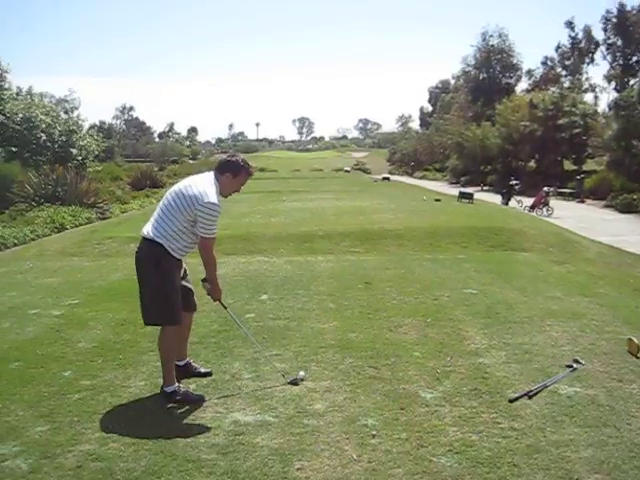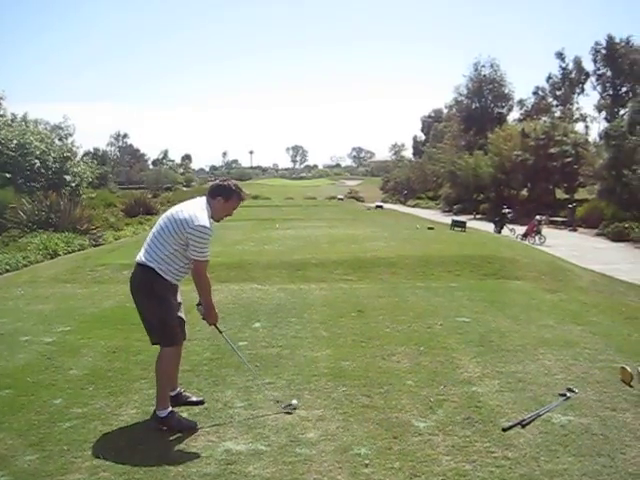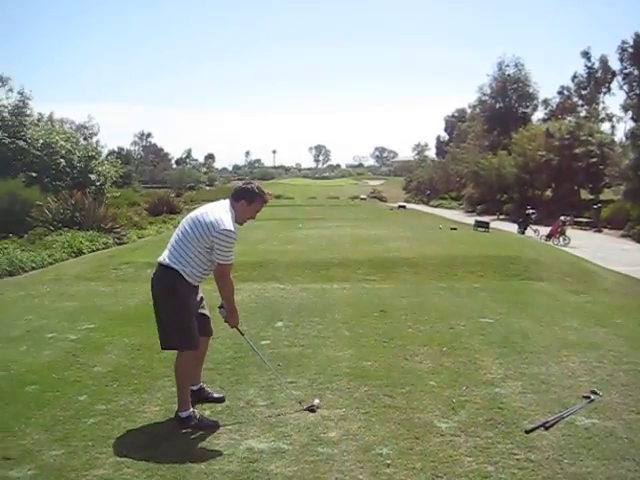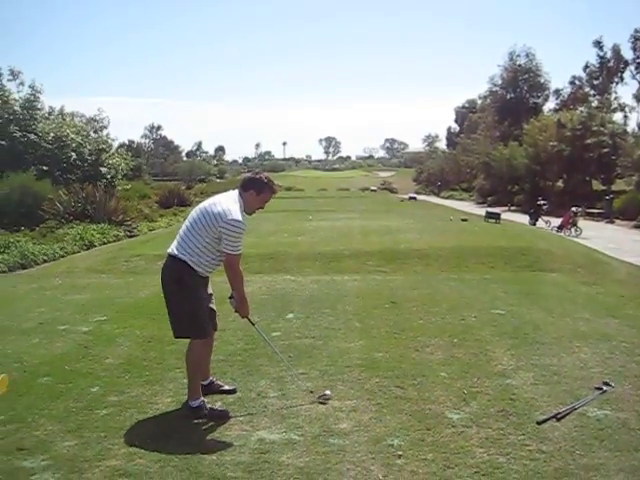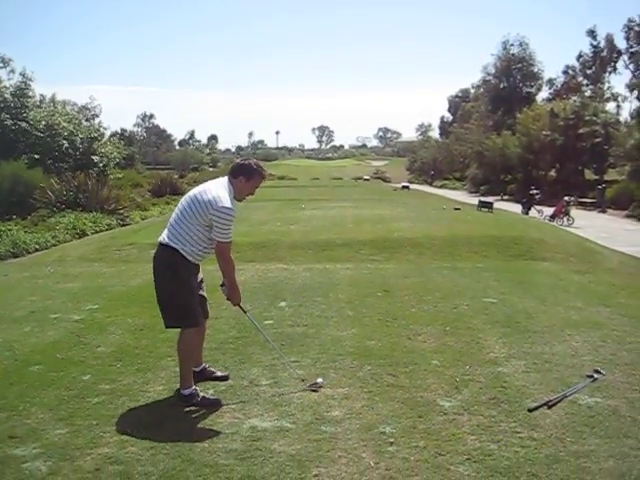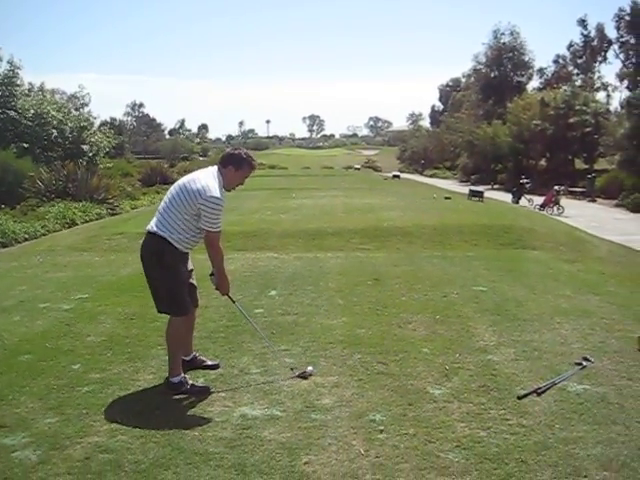
dt=0.3s
person 1, frame 1
left shoulder: (201, 181)
right shoulder: (209, 201)
left elbow: (201, 243)
right elbow: (207, 250)
left wrist: (209, 278)
right wrist: (214, 283)
left hip: (165, 253)
right hip: (158, 256)
left knee: (186, 309)
right knee: (171, 320)
left ankle: (181, 362)
right ankle: (170, 386)
person 1, frame 2
left shoulder: (193, 208)
right shoulder: (200, 224)
left elbow: (194, 268)
right elbow: (200, 273)
left wrist: (204, 303)
right wrist: (209, 307)
left hip: (160, 278)
right hip: (152, 280)
left knee: (176, 338)
right knee: (170, 342)
left ankle: (172, 392)
right ankle: (163, 410)
person 1, frame 3
left shoulder: (217, 209)
right shoulder: (225, 228)
left elbow: (218, 270)
right elbow: (223, 276)
left wrist: (226, 304)
right wrist: (231, 310)
left hip: (181, 279)
right hip: (174, 282)
left knee: (202, 333)
right knee: (188, 345)
left ankle: (195, 387)
right ankle: (185, 411)
person 1, frame 4
left shoulder: (225, 200)
right shoulder: (233, 218)
left elbow: (227, 261)
right elbow: (233, 266)
left wrist: (236, 294)
right wrist: (241, 300)
left hip: (191, 270)
right hip: (183, 273)
left knee: (208, 329)
right knee: (200, 335)
left ankle: (205, 381)
right ankle: (194, 400)
person 1, frame 5
left shoulder: (215, 187)
right shoulder: (223, 205)
left elbow: (218, 248)
right elbow: (224, 254)
left wrist: (227, 282)
right wrist: (233, 287)
left hip: (182, 258)
right hip: (175, 261)
left knee: (200, 316)
right knee: (190, 323)
left ankle: (197, 367)
right ankle: (187, 389)
person 1, frame 6
left shoulder: (205, 177)
right shoulder: (212, 195)
left elbow: (207, 237)
right elbow: (213, 243)
left wrist: (216, 271)
right wrist: (221, 276)
left hip: (171, 247)
right hip: (163, 250)
left knee: (189, 305)
right knee: (180, 312)
left ankle: (187, 356)
right ankle: (175, 377)
